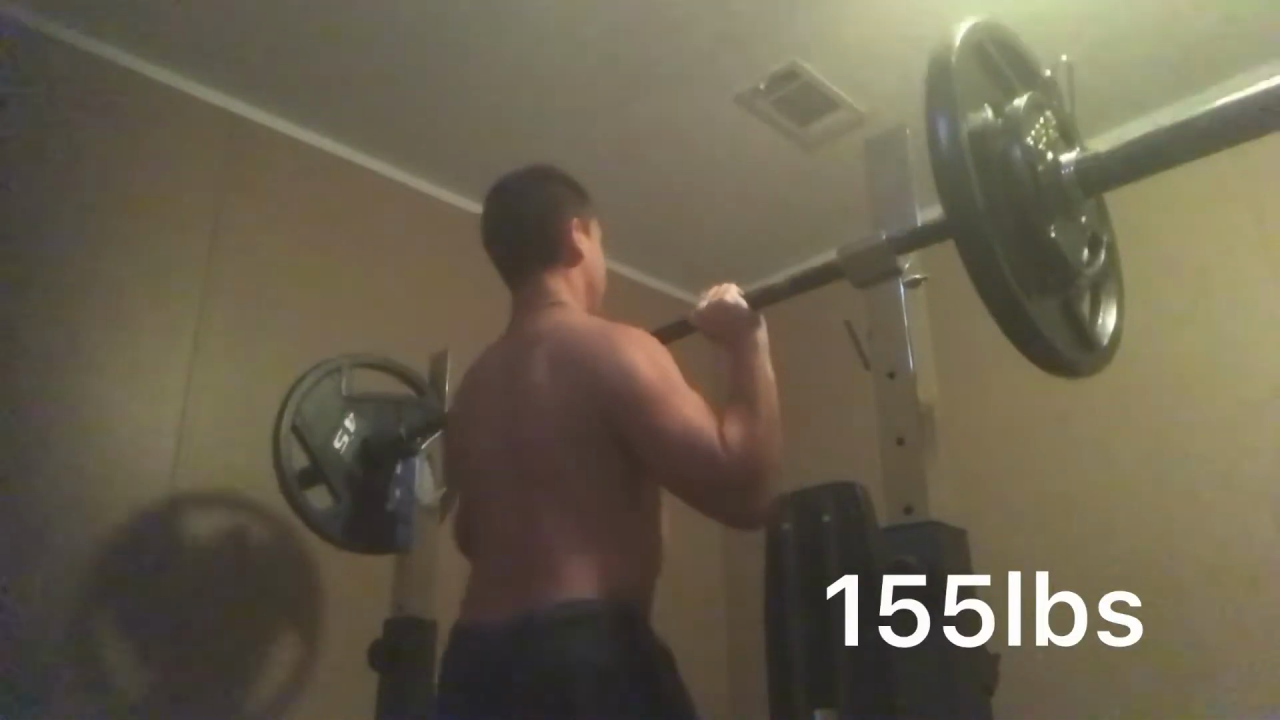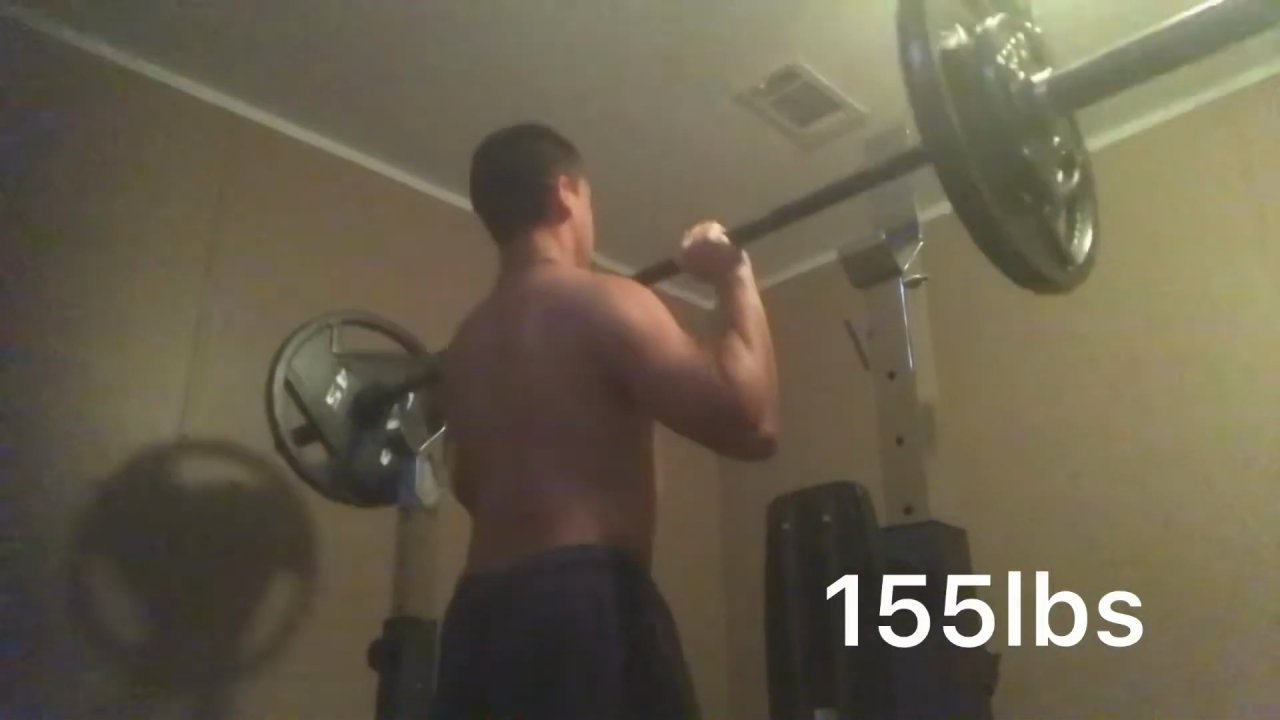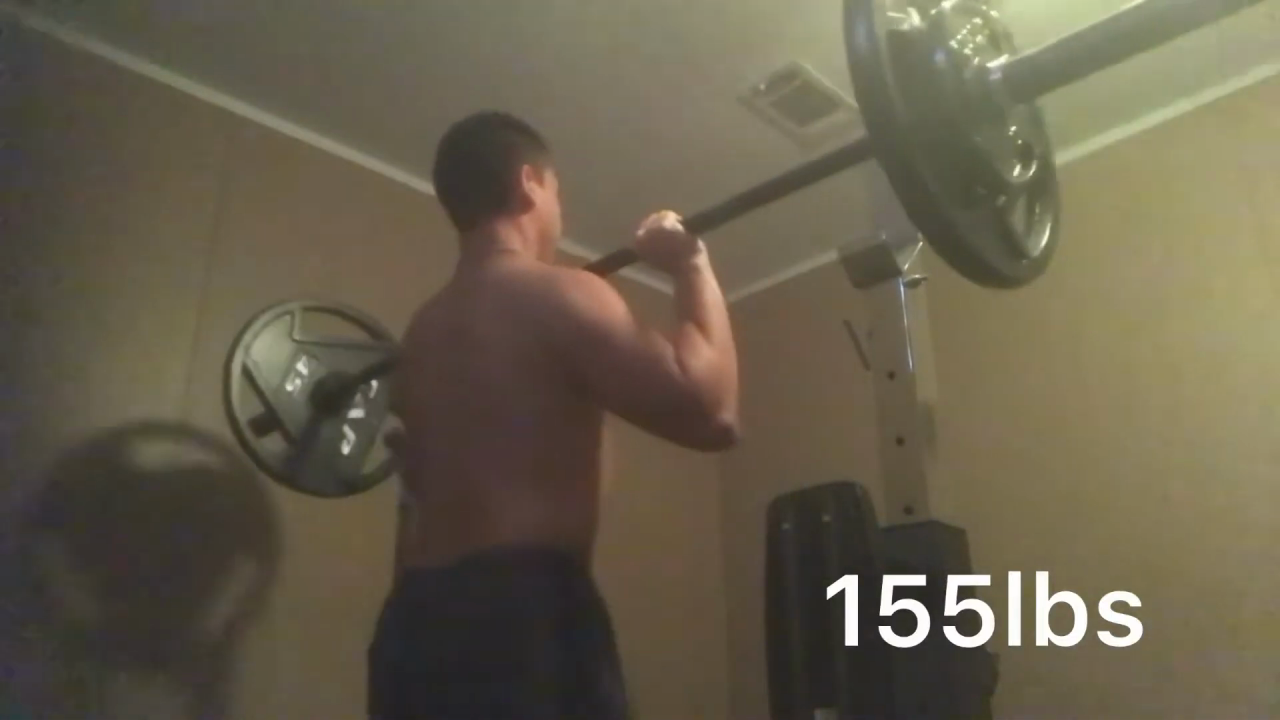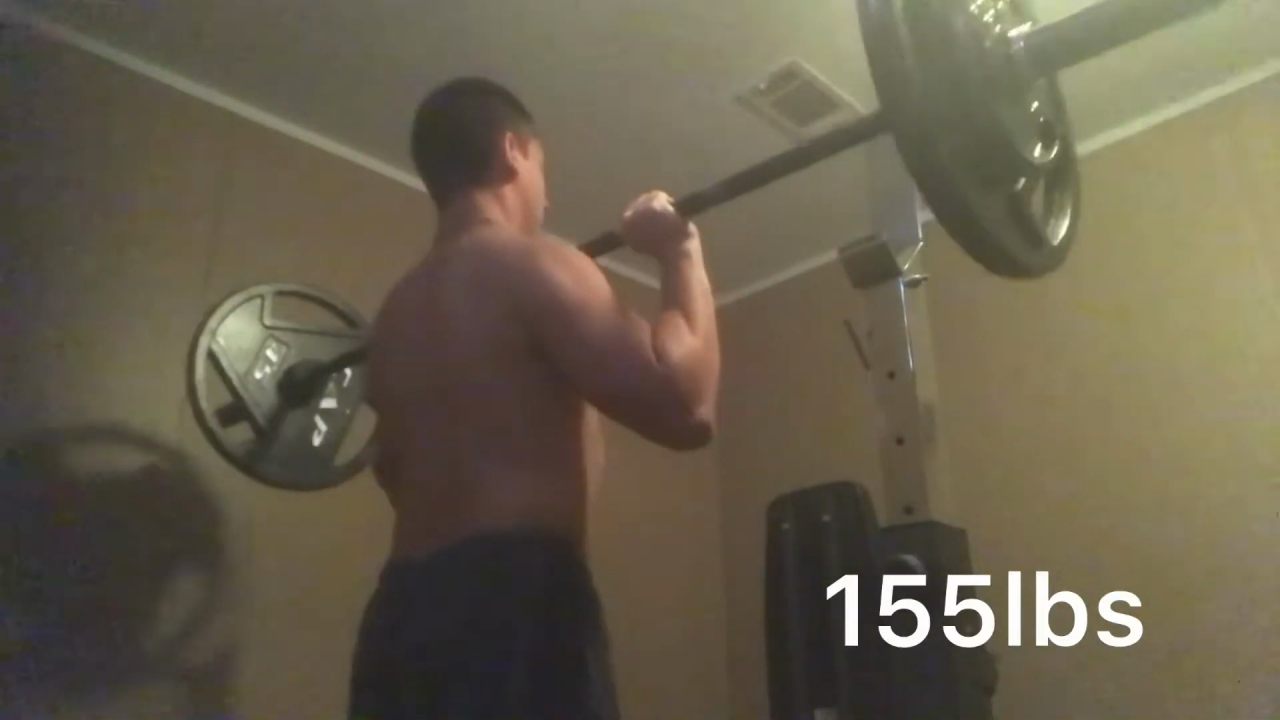
dt=0.4s
person 1, frame 1
left shoulder: (474, 385)
right shoulder: (609, 350)
right elbow: (743, 493)
right wrist: (747, 340)
left hip: (477, 664)
right hip: (583, 658)
person 1, frame 2
left shoulder: (467, 341)
right shoulder: (599, 302)
right elbow: (750, 423)
right wrist: (734, 278)
left hip: (480, 617)
right hip: (580, 609)
person 1, frame 3
left shoulder: (424, 329)
right shoulder: (554, 294)
right elbow: (709, 413)
right wrist: (691, 267)
left hip: (419, 618)
right hip: (517, 613)
person 1, frame 4
left shoulder: (398, 307)
right shoulder: (533, 265)
right elbow: (684, 407)
right wrist: (680, 251)
left hip: (407, 609)
right hip: (508, 601)
